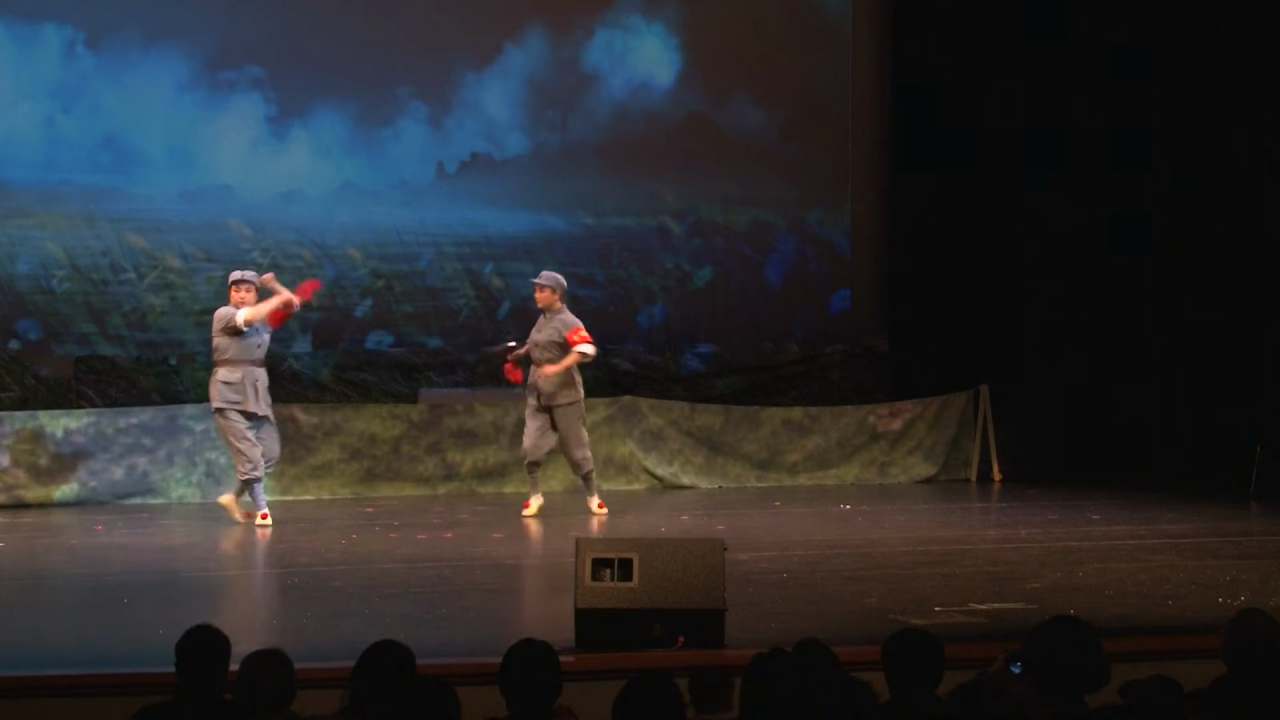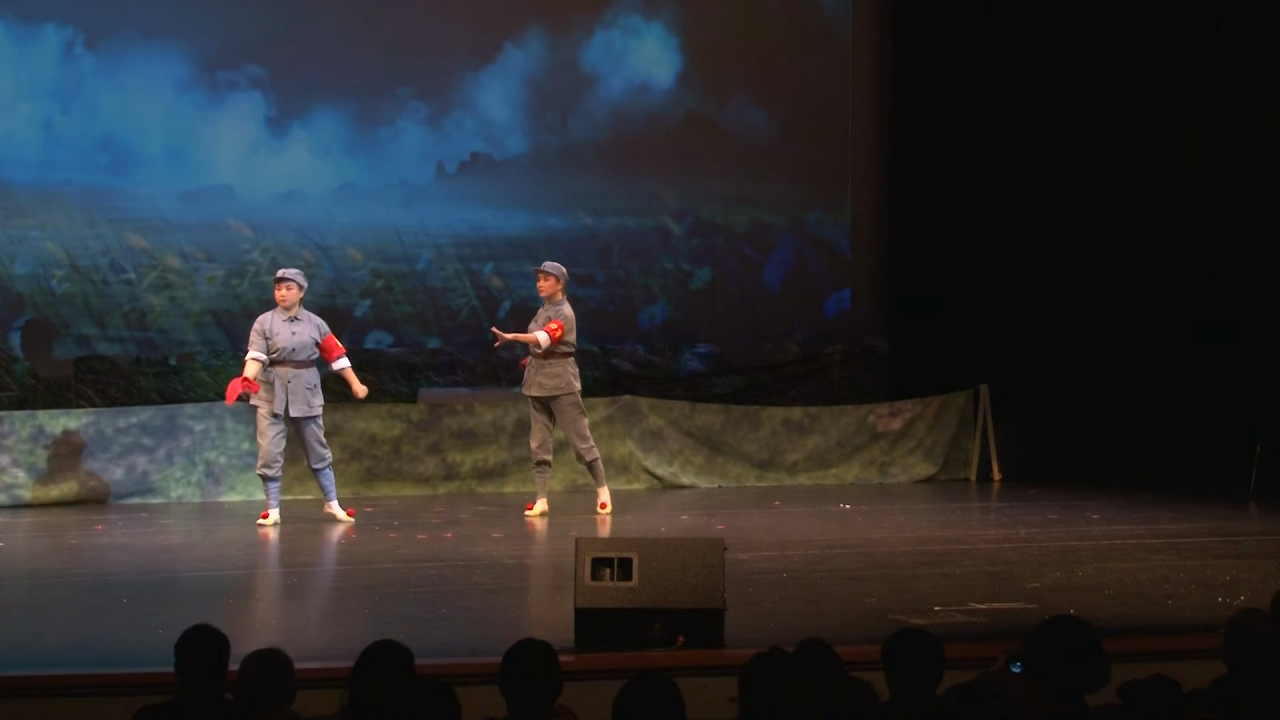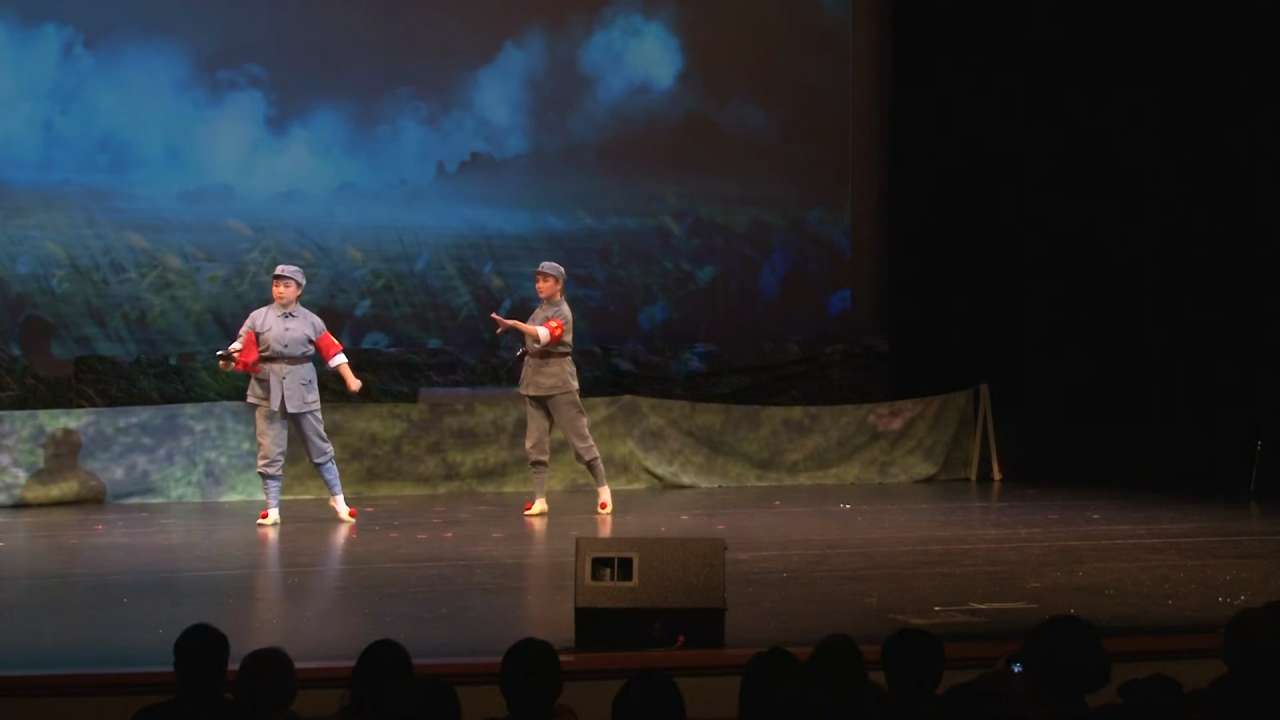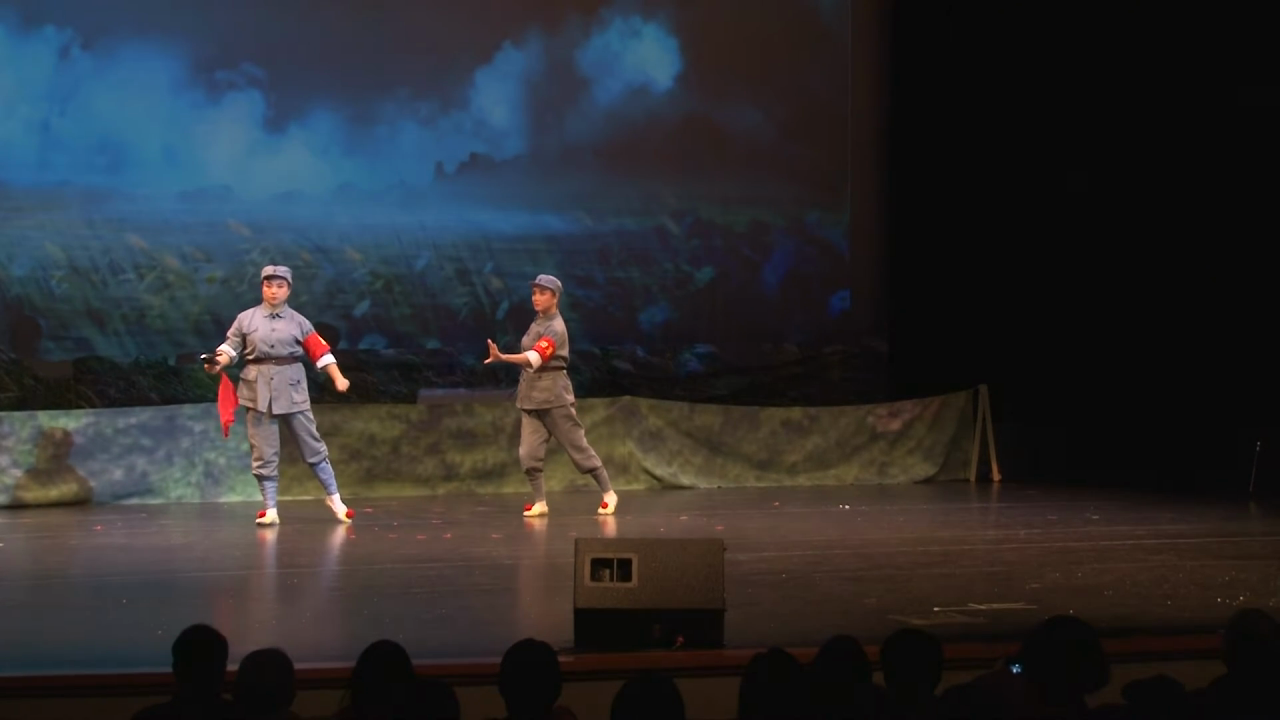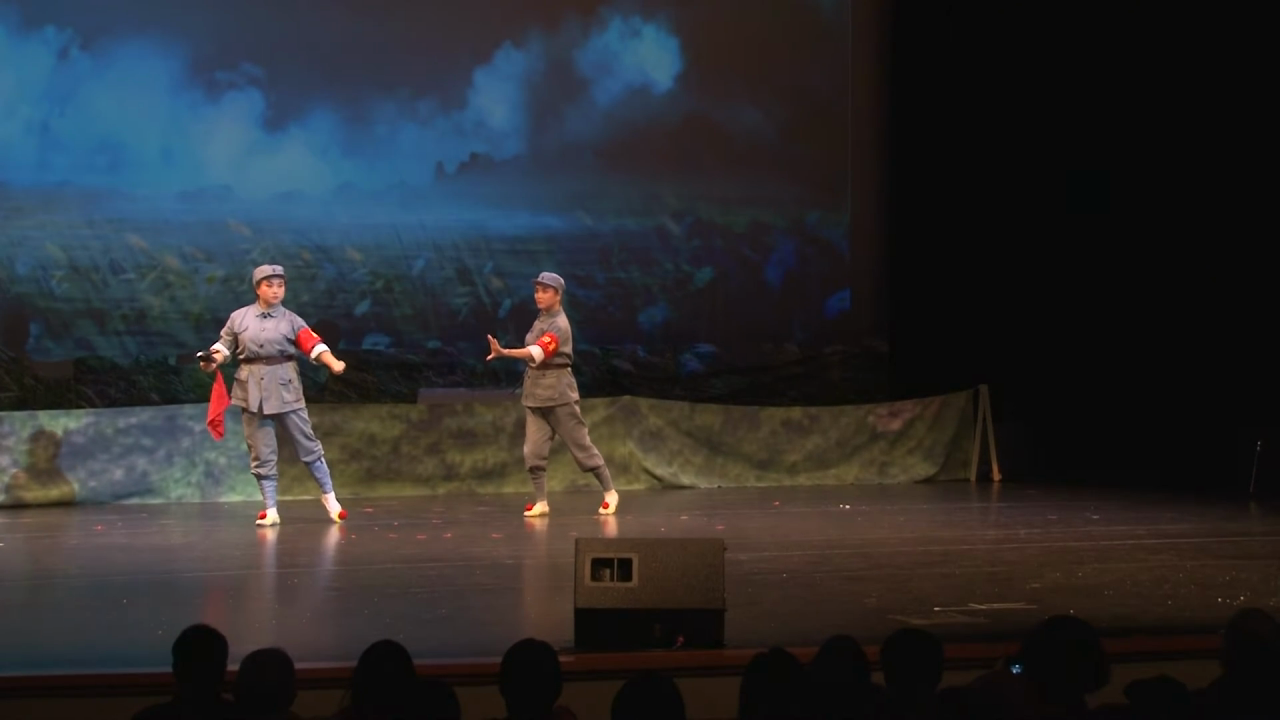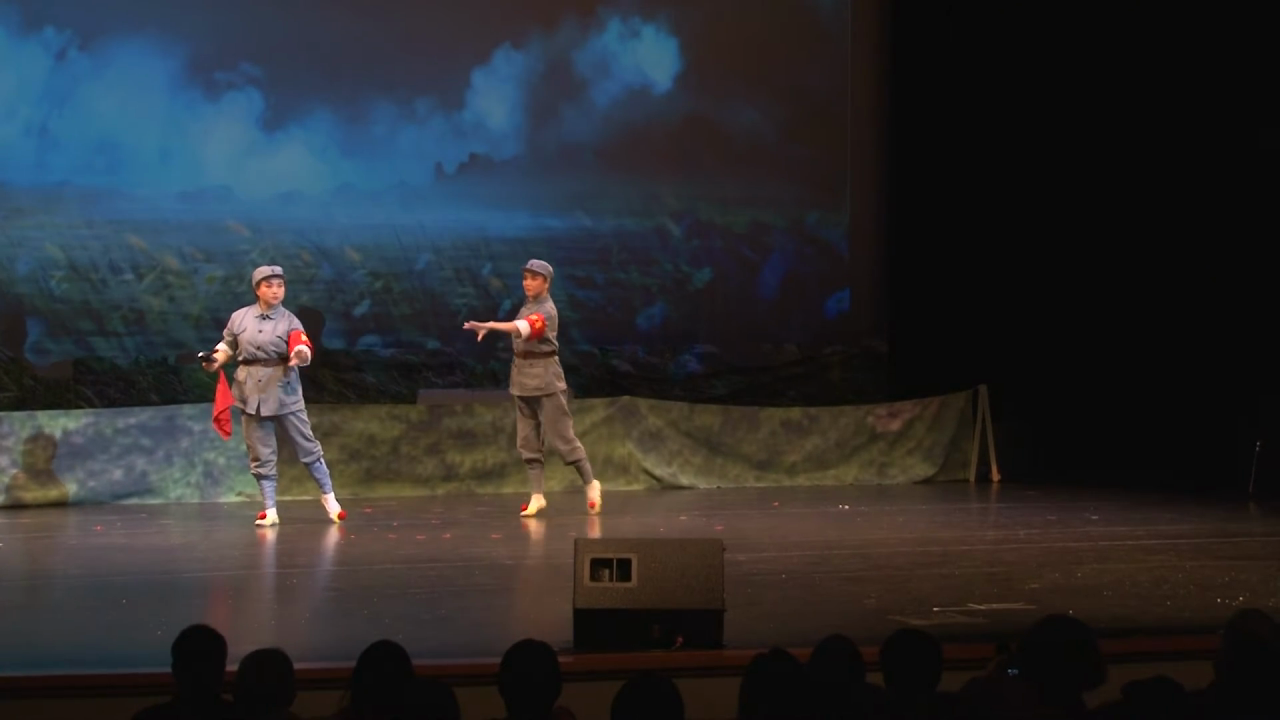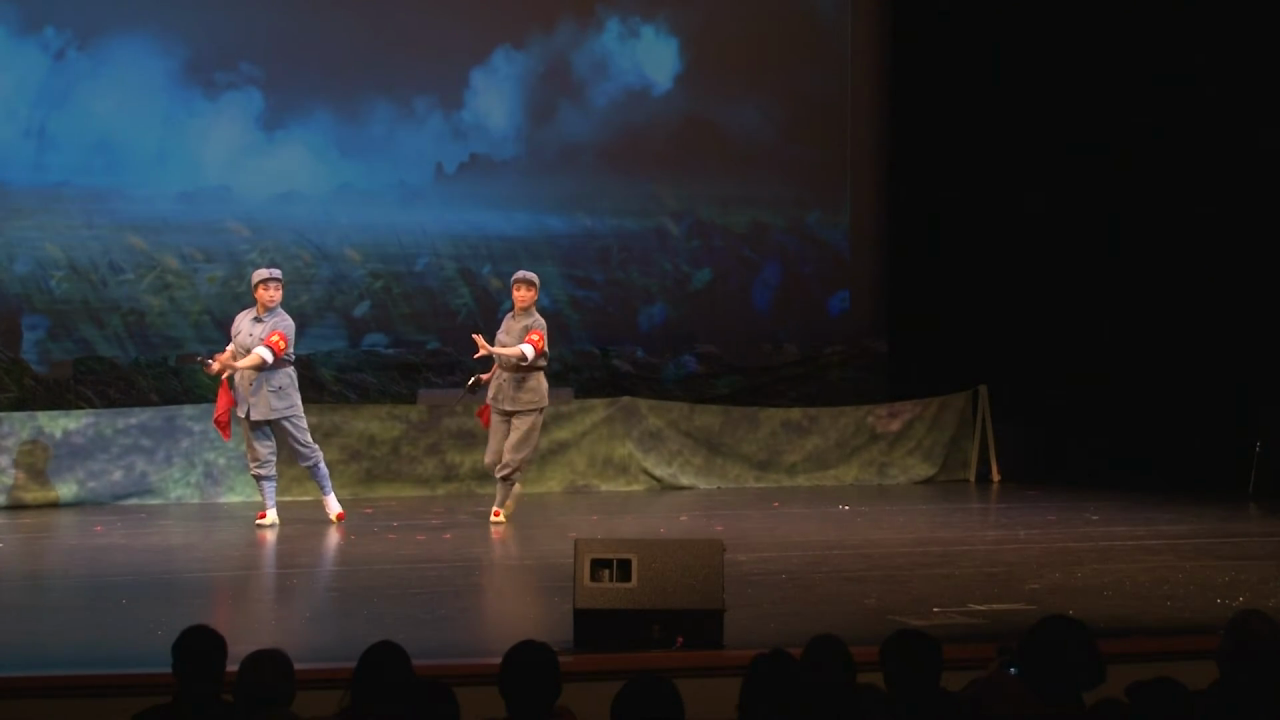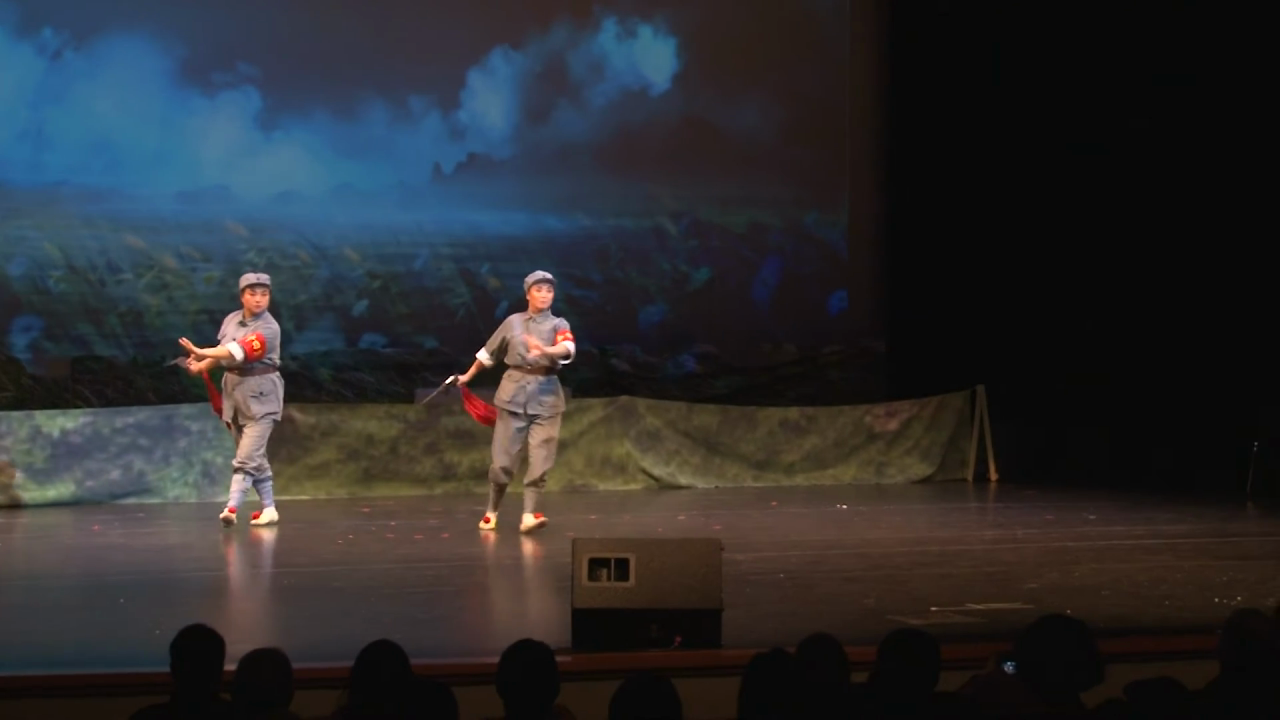
dt=0.5s
person 1, frame 1
left shoulder: (262, 318)
right shoulder: (223, 315)
left elbow: (291, 304)
right elbow: (248, 316)
left wrist: (273, 285)
right wrist: (279, 299)
left hip: (255, 391)
right hip: (230, 393)
left knee: (270, 451)
right knee: (249, 455)
left ankle: (232, 497)
right ankle: (261, 509)
person 1, frame 2
left shoulder: (315, 324)
right shoulder: (264, 322)
left elbow: (335, 355)
right elbow: (256, 357)
left wrist: (355, 383)
right wrist: (247, 378)
left hip: (306, 391)
right hip: (271, 392)
left knee: (317, 449)
right knee: (269, 451)
left ankle: (332, 504)
right ankle: (272, 509)
person 1, frame 3
left shoulder: (311, 321)
right shoulder: (258, 317)
left elbow: (332, 351)
right elbow: (241, 347)
left wrist: (350, 378)
right wrist: (230, 361)
left hip: (302, 387)
right hip: (268, 388)
left knee: (319, 445)
right knee: (270, 450)
left ankle: (337, 498)
right ankle: (272, 510)
person 1, frame 4
left shoulder: (298, 322)
right shoulder: (246, 319)
left elbow: (320, 352)
right elbow: (231, 349)
left wrist: (337, 378)
right wrist: (217, 364)
left hip: (292, 388)
right hip: (258, 389)
left knee: (312, 444)
right knee: (264, 451)
left ankle: (334, 497)
right ankle: (270, 509)
person 1, frame 5
left shoulder: (290, 320)
right shoulder: (239, 317)
left elbow: (313, 344)
right elbow: (224, 347)
left wrist: (333, 363)
right wrist: (212, 362)
left hip: (285, 387)
right hip: (252, 389)
left knee: (307, 443)
right knee: (261, 452)
left ankle: (329, 496)
right ankle: (270, 510)
person 1, frame 6
left shoulder: (290, 321)
right shoulder: (239, 317)
left elbow: (303, 348)
right elbow: (227, 347)
left wrist: (299, 356)
right wrist: (215, 363)
left hip: (283, 388)
right hip: (251, 389)
left knee: (306, 444)
right knee: (260, 452)
left ankle: (328, 496)
right ankle: (270, 510)
person 1, frame 7
left shoulder: (284, 324)
right shoulder: (241, 319)
left elbow: (266, 353)
right elbow: (234, 348)
left wrist: (236, 366)
right wrist: (217, 366)
left hip: (278, 390)
right hip: (248, 391)
left knee: (305, 447)
right knee: (260, 454)
left ankle: (329, 496)
right ankle: (270, 510)
person 1, frame 8
left shoulder: (269, 329)
right shoulder: (231, 320)
left elbow: (237, 351)
left wrist: (202, 353)
right wrist: (203, 366)
left hip: (262, 395)
right hip: (234, 391)
left knee: (247, 457)
right knee: (252, 456)
left ankle: (231, 508)
right ankle: (269, 508)
person 2, frame 1
left shoulder: (568, 321)
right shoulder: (542, 320)
left elbow: (585, 348)
left wrist: (557, 368)
right wrist: (520, 353)
left hip: (564, 389)
right hip: (537, 390)
left knee: (576, 448)
right knee: (531, 445)
left ankle: (593, 497)
right ankle: (534, 496)
person 2, frame 2
left shoulder: (563, 313)
right shoulder: (543, 310)
left elbow: (545, 338)
left wrist: (512, 337)
right wrist: (531, 359)
left hip: (560, 379)
right hip: (538, 380)
left knee: (580, 437)
right knee: (540, 442)
left ankle: (602, 490)
right ankle: (541, 500)
person 2, frame 3
left shoulder: (561, 312)
right shoulder: (540, 310)
left elbow: (544, 335)
left wrist: (514, 324)
left hip: (558, 380)
right hip: (534, 380)
left knee: (578, 436)
right knee: (535, 442)
left ankle: (602, 490)
right ankle: (540, 500)
person 2, frame 4
left shoulder: (554, 328)
right shoulder: (538, 322)
left elbow: (535, 357)
left wrist: (502, 358)
left hip: (553, 394)
right hip: (531, 395)
left knee: (577, 447)
right knee: (528, 453)
left ankle: (608, 493)
right ankle: (540, 502)
person 2, frame 5
left shoulder: (558, 325)
right shoulder: (542, 319)
left elbow: (538, 352)
left wrist: (504, 352)
left hip: (558, 392)
right hip: (535, 392)
left knee: (581, 445)
right knee: (533, 452)
left ankle: (609, 492)
right ankle: (541, 502)
person 2, frame 6
left shoulder: (546, 309)
right shoulder: (528, 305)
left elbow: (524, 328)
left wrist: (489, 326)
left hip: (546, 380)
right hip: (523, 379)
left knee: (562, 438)
right knee: (527, 442)
left ankle: (589, 483)
right ankle: (537, 497)
person 2, frame 7
left shoulder: (537, 324)
right shoulder: (508, 319)
left elbow: (526, 352)
left wrist: (492, 350)
right wrist: (491, 375)
left hip: (528, 392)
right hip: (502, 389)
left knee: (514, 455)
right knee: (493, 458)
left ankle: (499, 506)
right ankle: (512, 487)
person 2, frame 8
left shoulder: (559, 324)
right shoulder: (512, 322)
left elbow: (568, 348)
right elbow: (489, 351)
left wrist: (545, 351)
right wrist: (468, 376)
left hip: (547, 394)
right hip: (514, 392)
left knee: (541, 460)
right knee: (503, 459)
left ankle: (529, 514)
right ankle: (491, 509)
